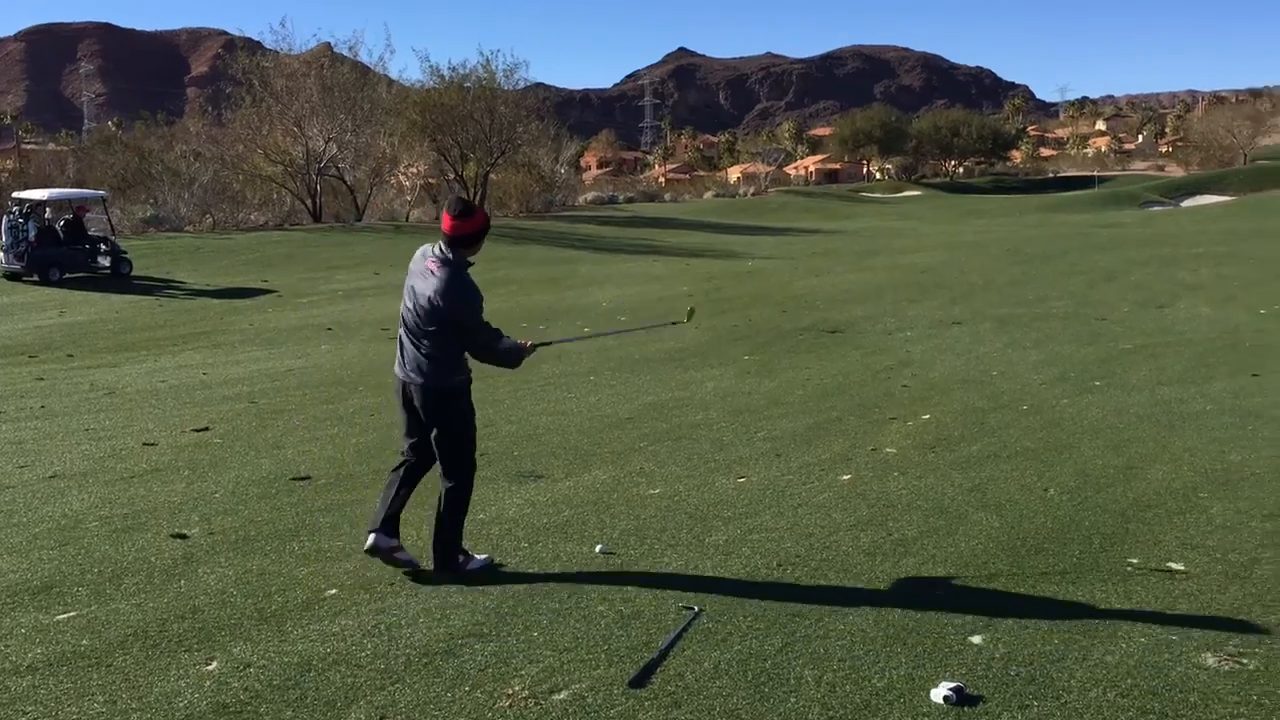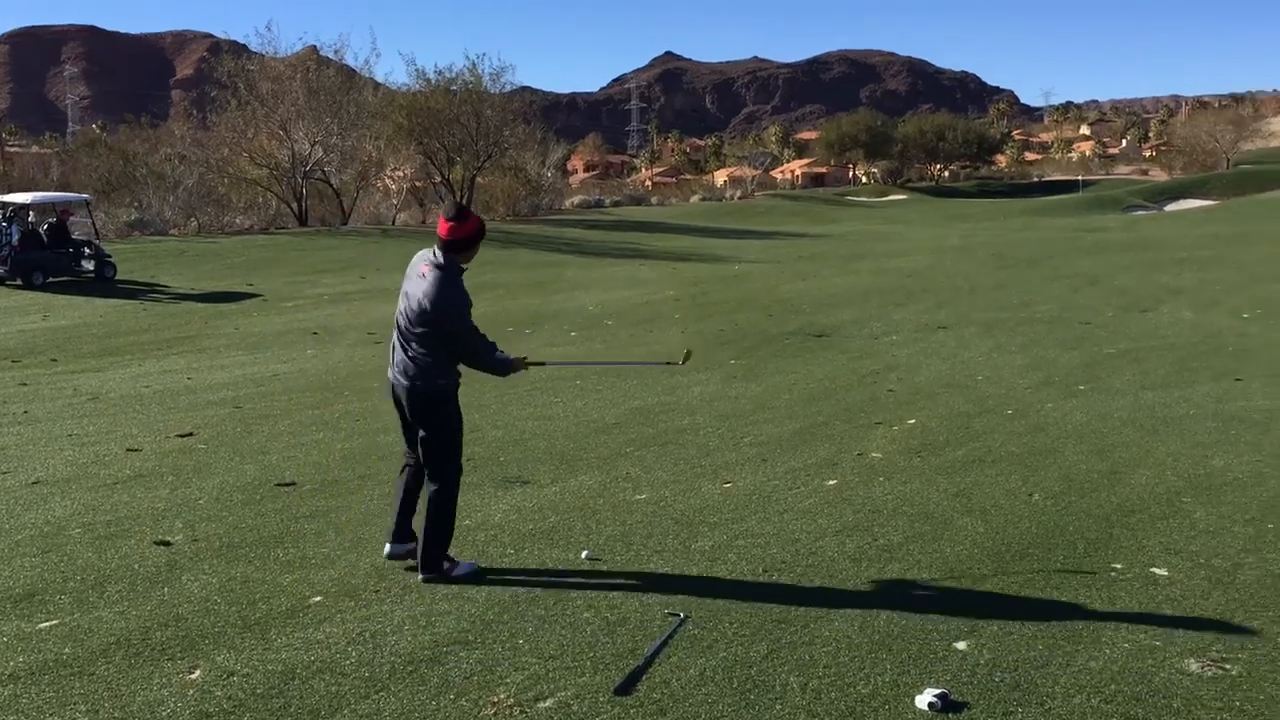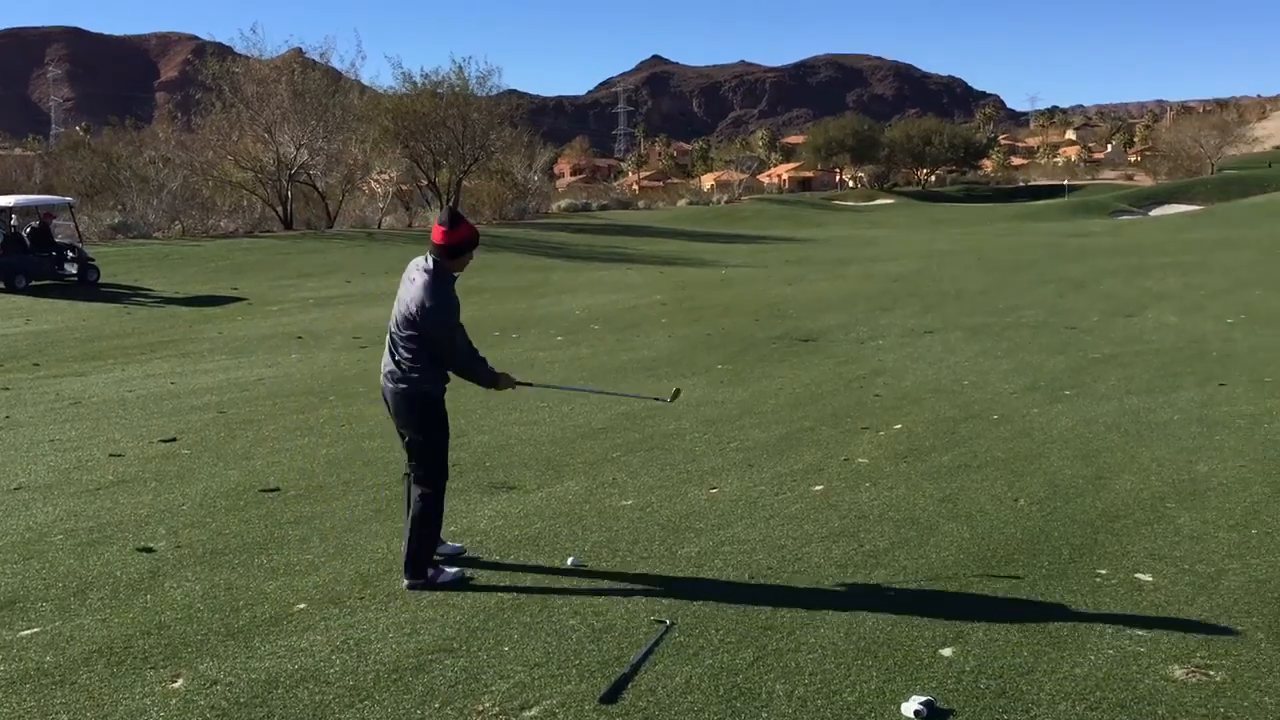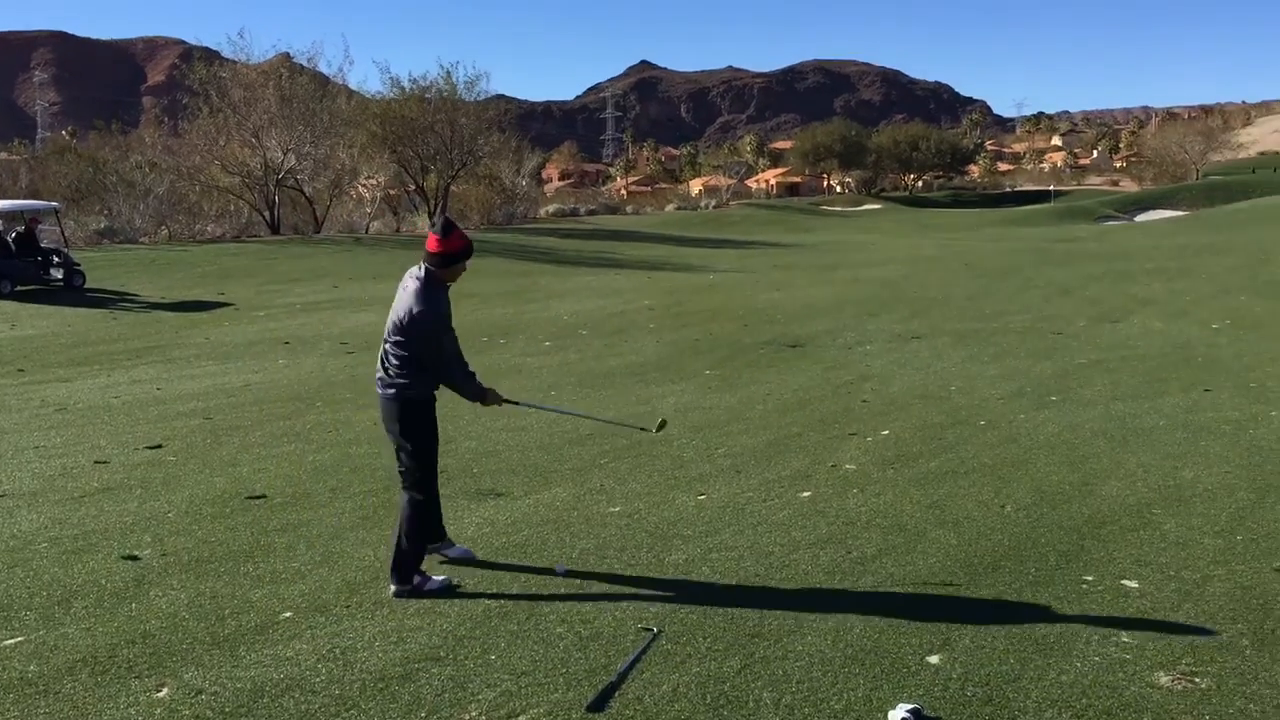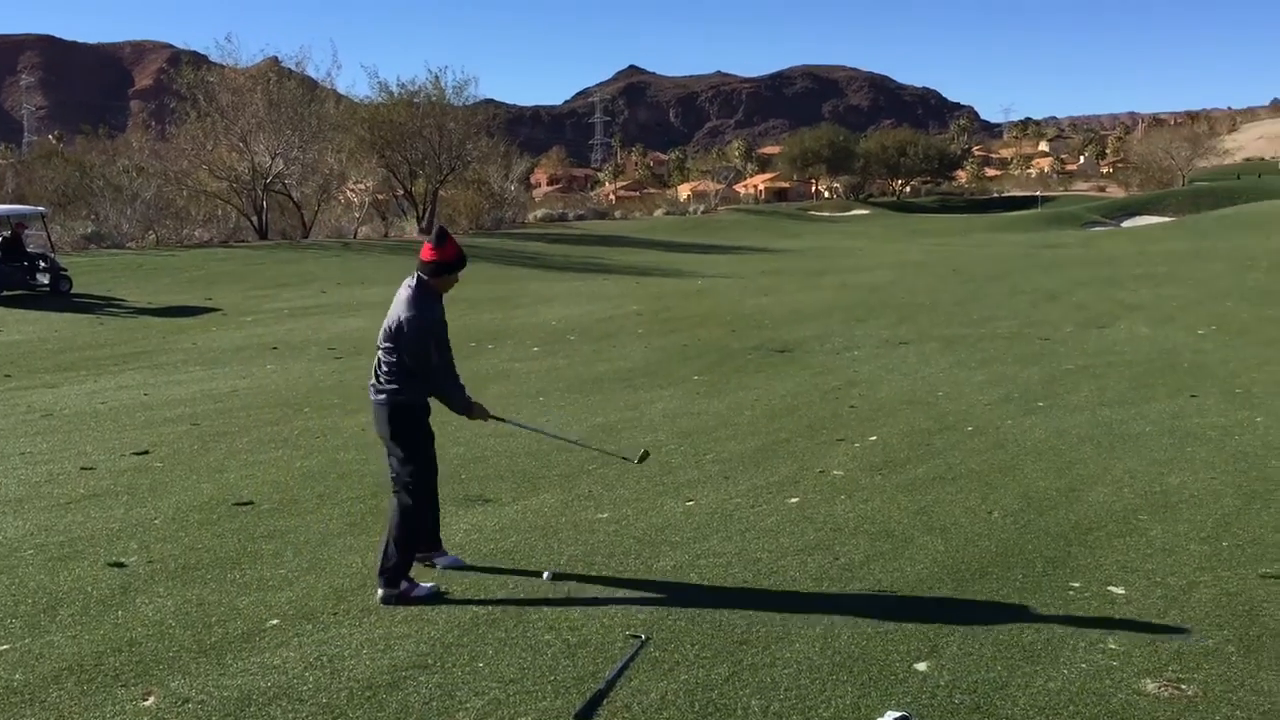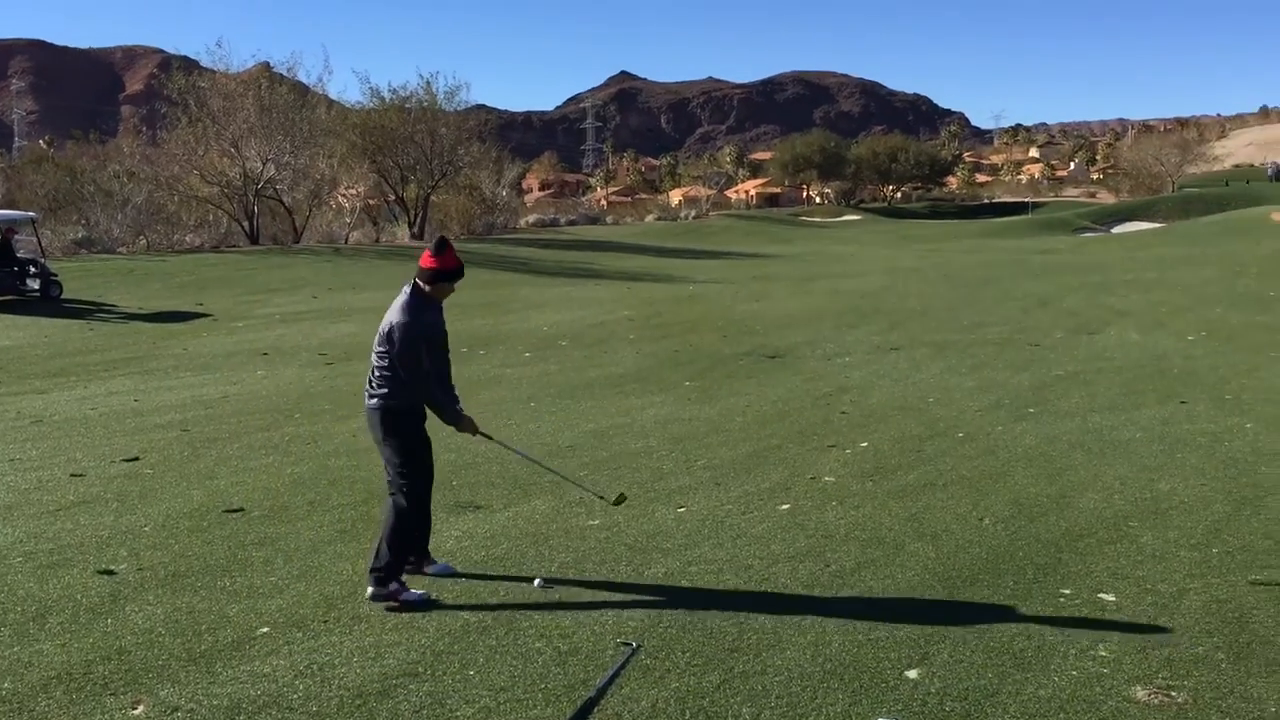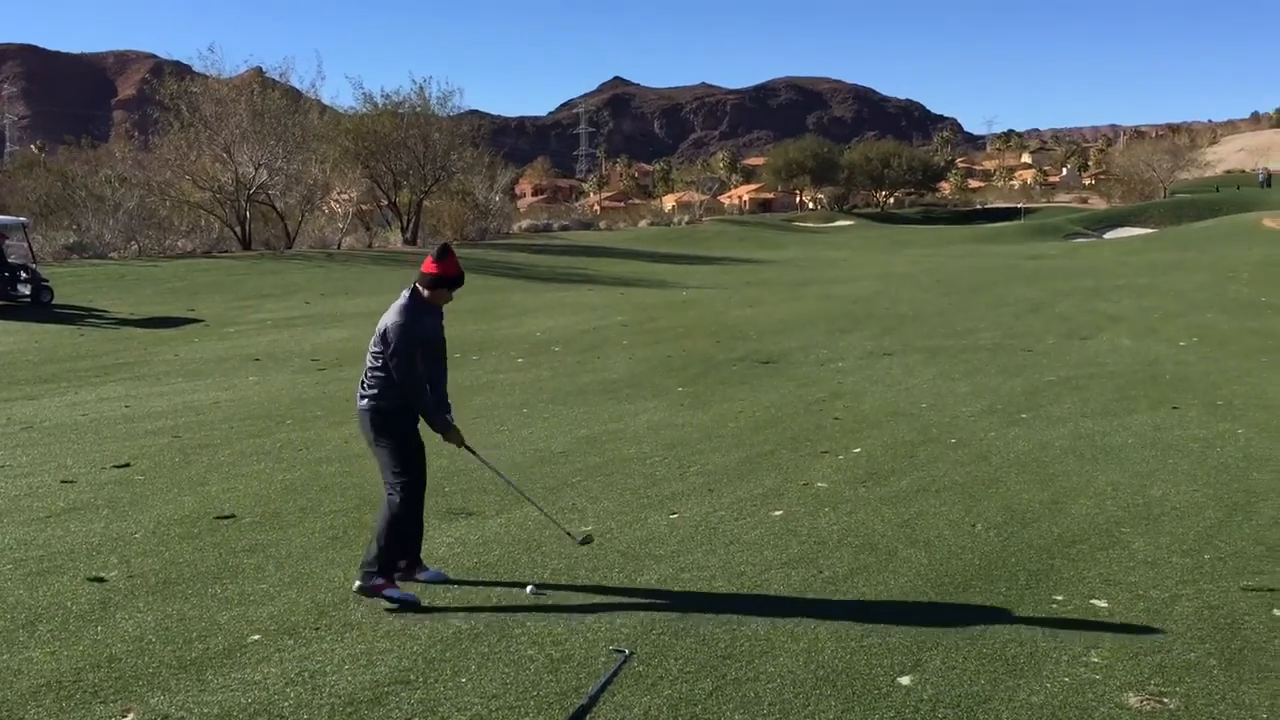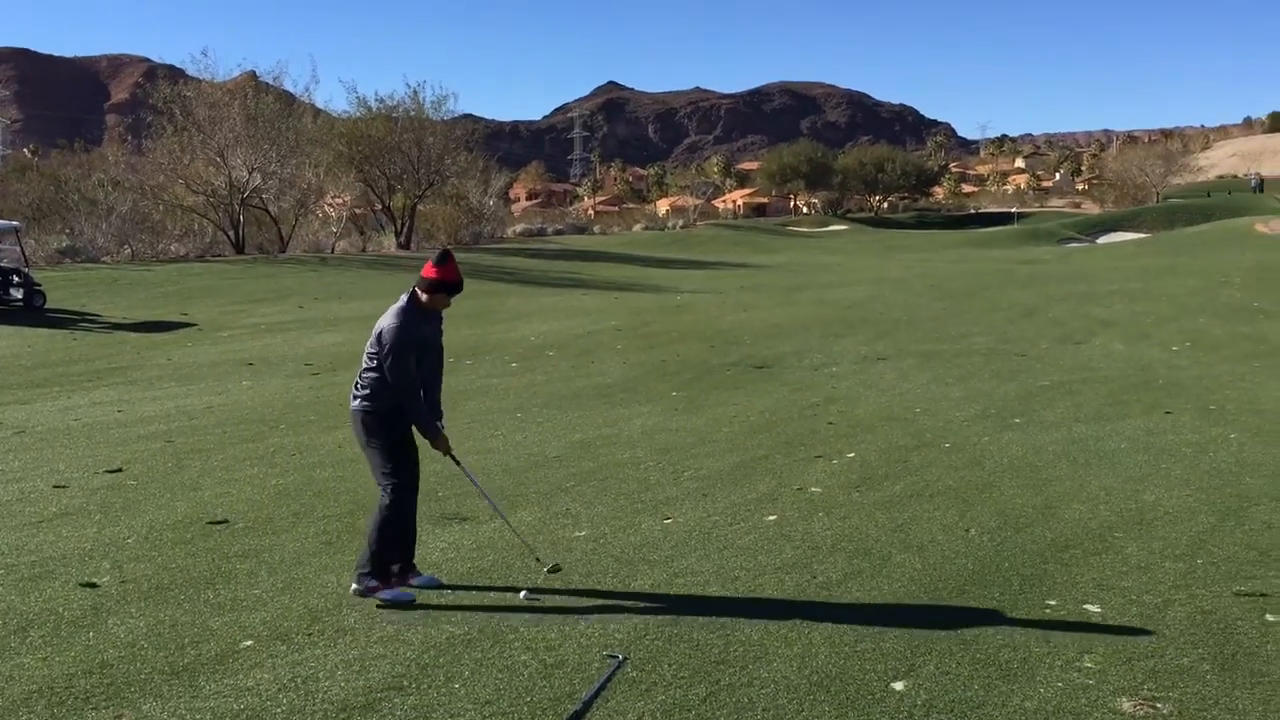
dt=0.1s
person 1, frame 1
left shoulder: (423, 257)
right shoulder: (460, 289)
right elbow: (479, 344)
left wrist: (504, 343)
right wrist: (515, 353)
left hip: (408, 378)
right hip: (443, 386)
left knee: (415, 457)
right knee: (457, 469)
left ankle: (383, 532)
right ankle: (447, 556)
person 1, frame 2
left shoulder: (421, 260)
right shoulder: (450, 293)
right elbow: (469, 349)
left wrist: (497, 355)
right wrist: (507, 365)
left hip: (402, 379)
right hip: (432, 389)
left knee: (419, 459)
right knee: (443, 473)
left ankle: (401, 538)
right ankle: (433, 562)
person 1, frame 3
left shoulder: (418, 267)
right shoulder: (435, 298)
right elbow: (455, 355)
left wrist: (483, 370)
right wrist: (491, 378)
left hip: (400, 385)
right hip: (417, 393)
left knee: (421, 466)
right knee: (429, 476)
left ankle: (427, 539)
right ankle: (419, 569)
person 1, frame 4
left shoulder: (418, 277)
right shoulder: (425, 306)
left elbow: (446, 348)
right elbow: (442, 364)
left wrist: (472, 384)
right wrist: (478, 393)
left hip: (397, 392)
right hip: (407, 398)
left knee: (419, 472)
right knee: (418, 482)
left ankle: (434, 539)
right ankle: (405, 576)
person 1, frame 5
left shoulder: (426, 294)
right shoulder: (413, 314)
left elbow: (440, 356)
right elbow: (430, 374)
left wrist: (461, 397)
right wrist: (464, 405)
left hip: (406, 400)
right hip: (398, 405)
left knee: (425, 475)
right knee: (411, 487)
left ankle: (427, 546)
right ankle: (393, 580)
person 1, frame 6
left shoulder: (428, 303)
right shoulder: (408, 319)
left elbow: (438, 362)
right elbow: (420, 381)
left wrist: (453, 406)
right wrist: (454, 417)
left hip: (403, 406)
right hip: (392, 409)
left knee: (421, 480)
right knee: (407, 490)
left ankle: (416, 555)
right ankle: (384, 580)
person 1, frame 7
left shoulder: (431, 310)
right shoulder: (401, 323)
left elbow: (436, 368)
right elbow: (412, 384)
left wrist: (444, 416)
right wrist: (441, 425)
left hip: (401, 408)
right hip: (382, 411)
left knee: (415, 484)
right knee: (403, 489)
left ankle: (407, 562)
right ankle: (373, 574)
person 1, frame 8
left shoulder: (430, 315)
right shoulder: (398, 325)
left elbow: (431, 373)
right elbow: (405, 387)
left wrist: (435, 422)
right wrist: (431, 432)
left hip: (395, 411)
right hip: (374, 412)
left knee: (407, 487)
right knee: (395, 490)
left ankle: (401, 567)
right ankle: (368, 575)
